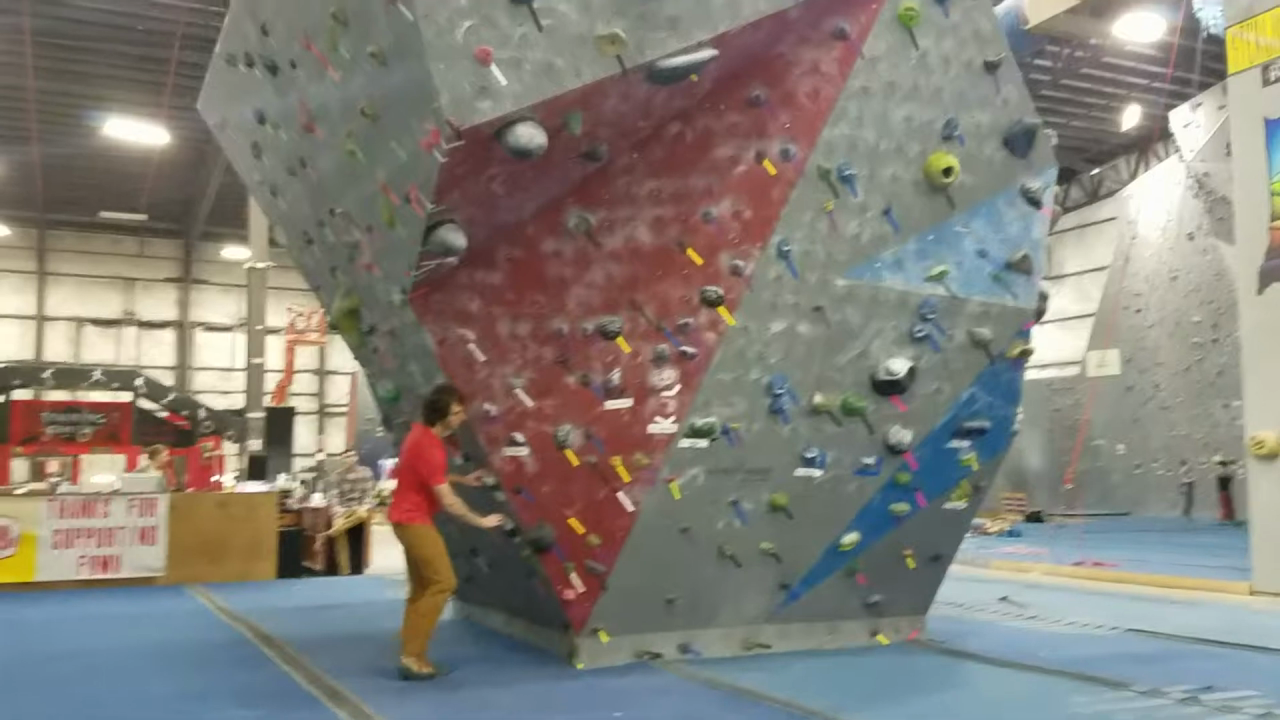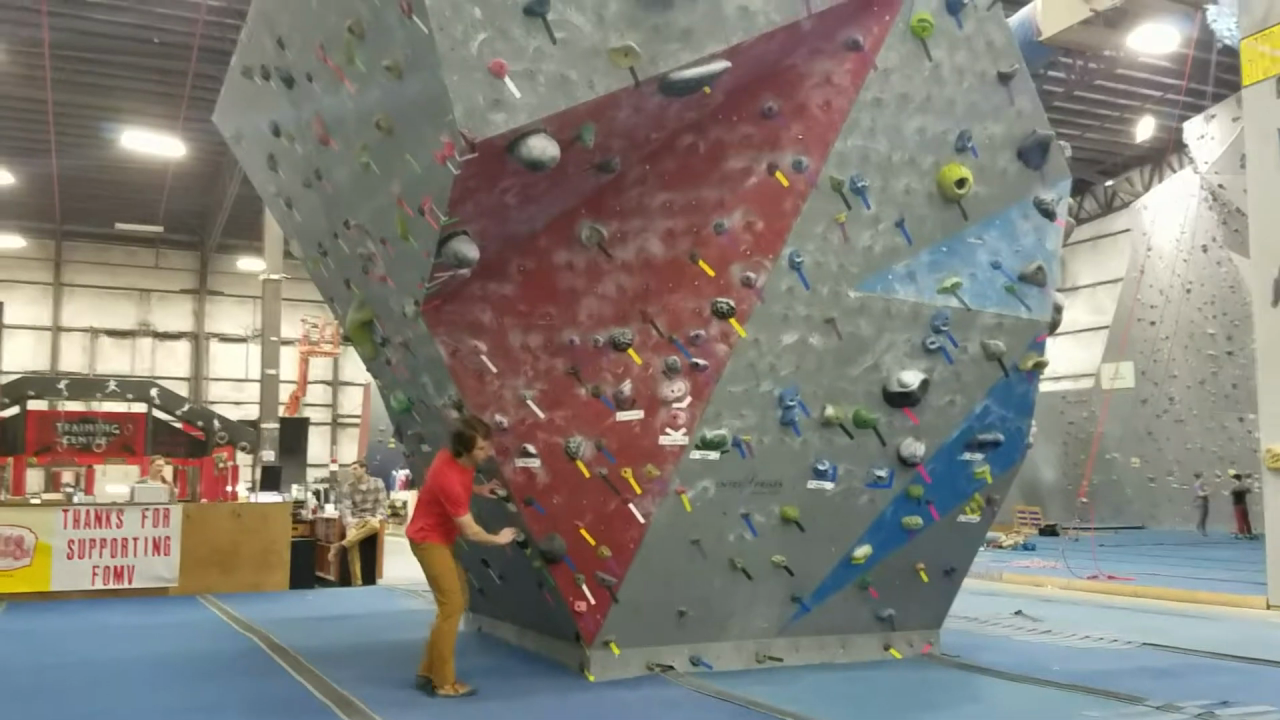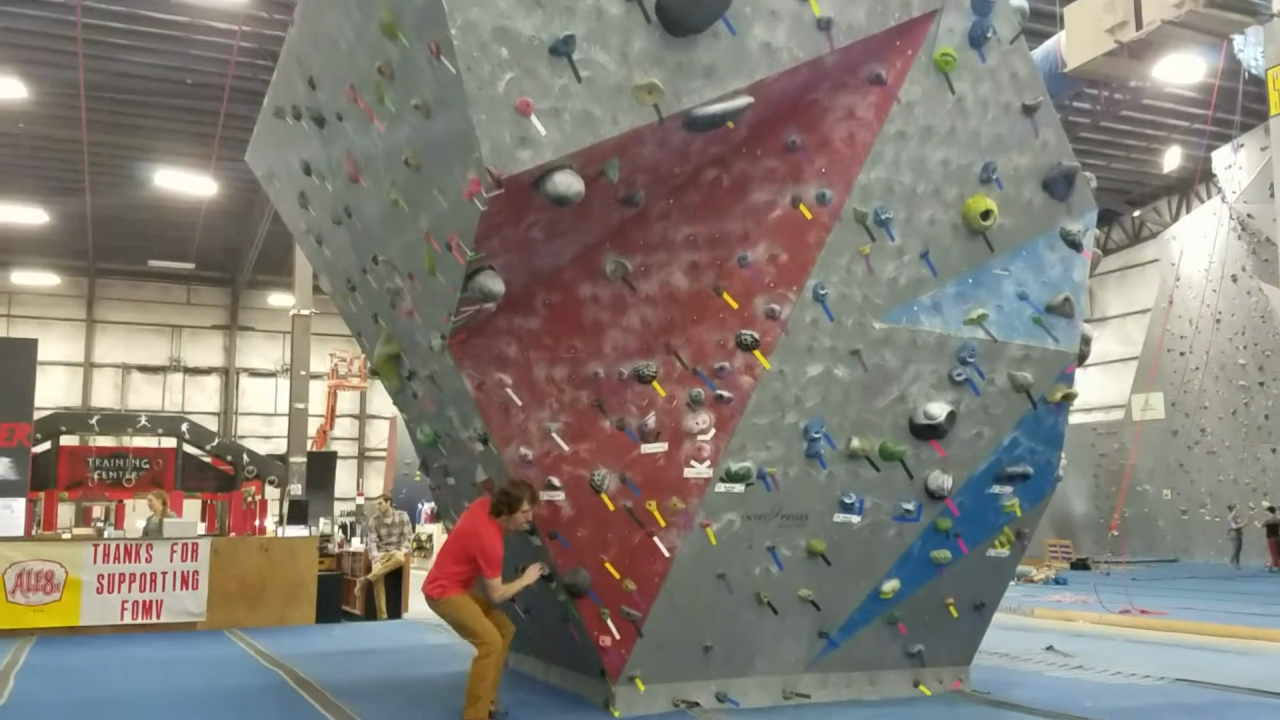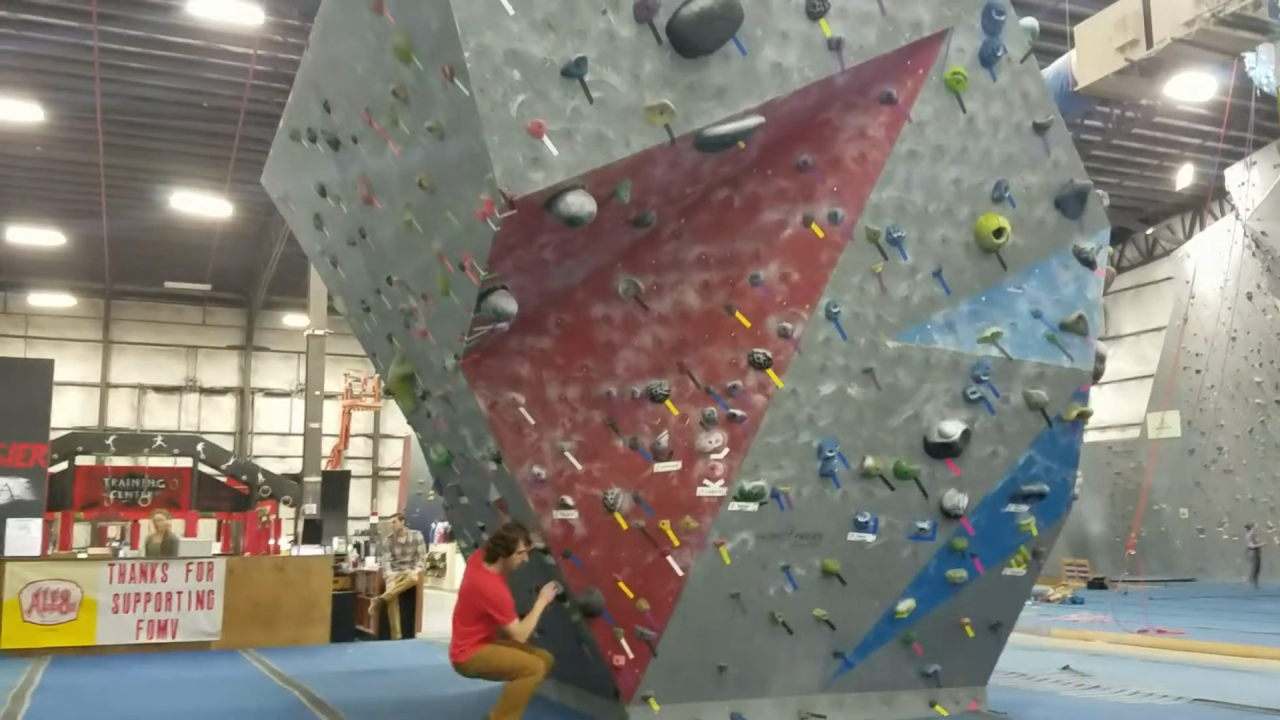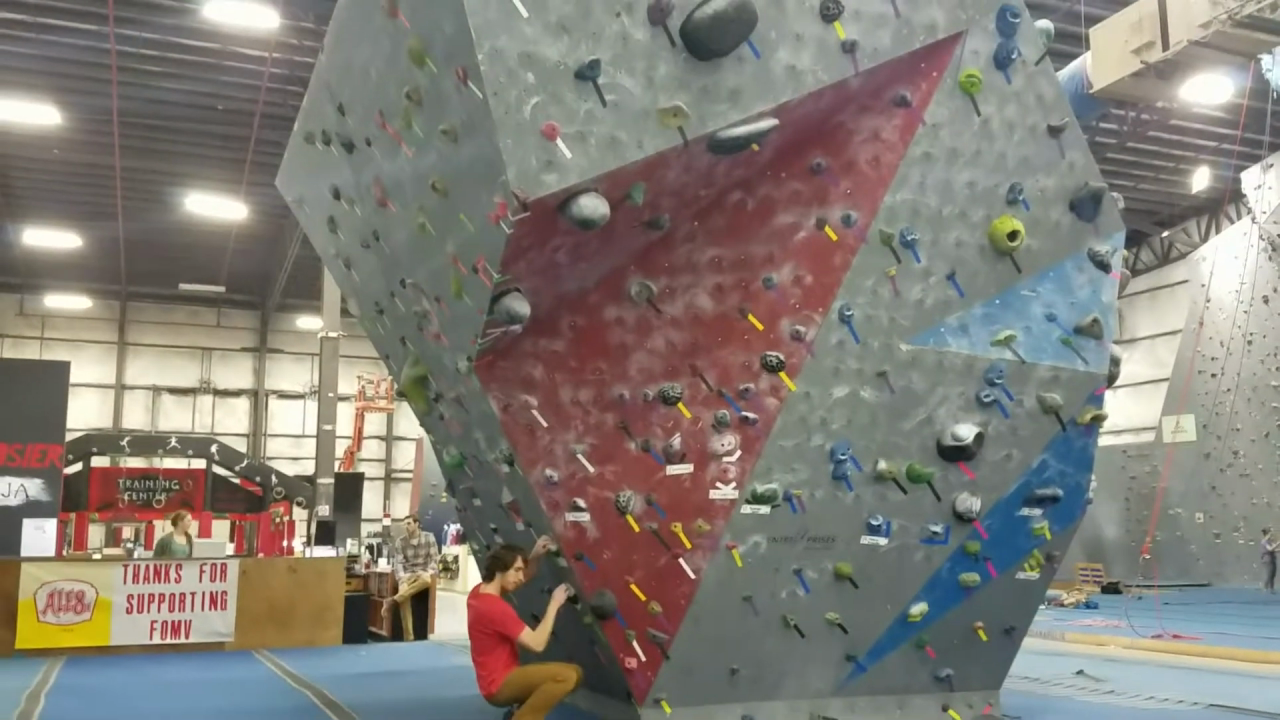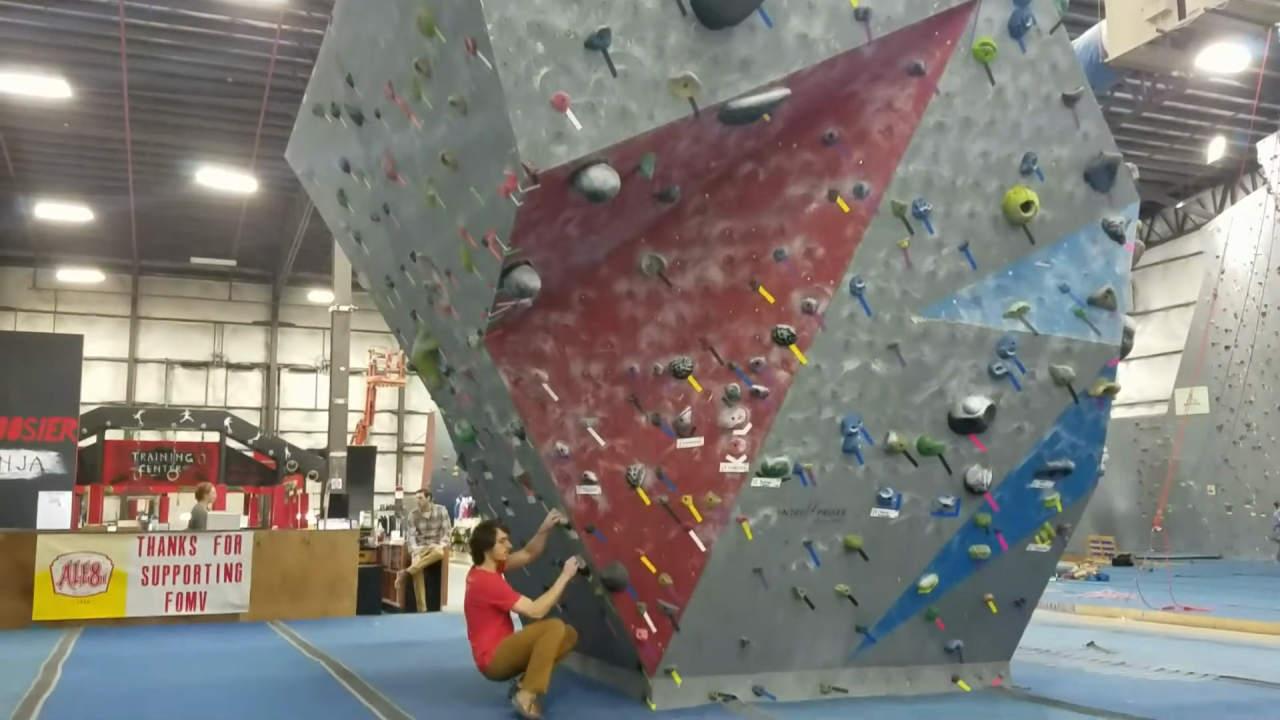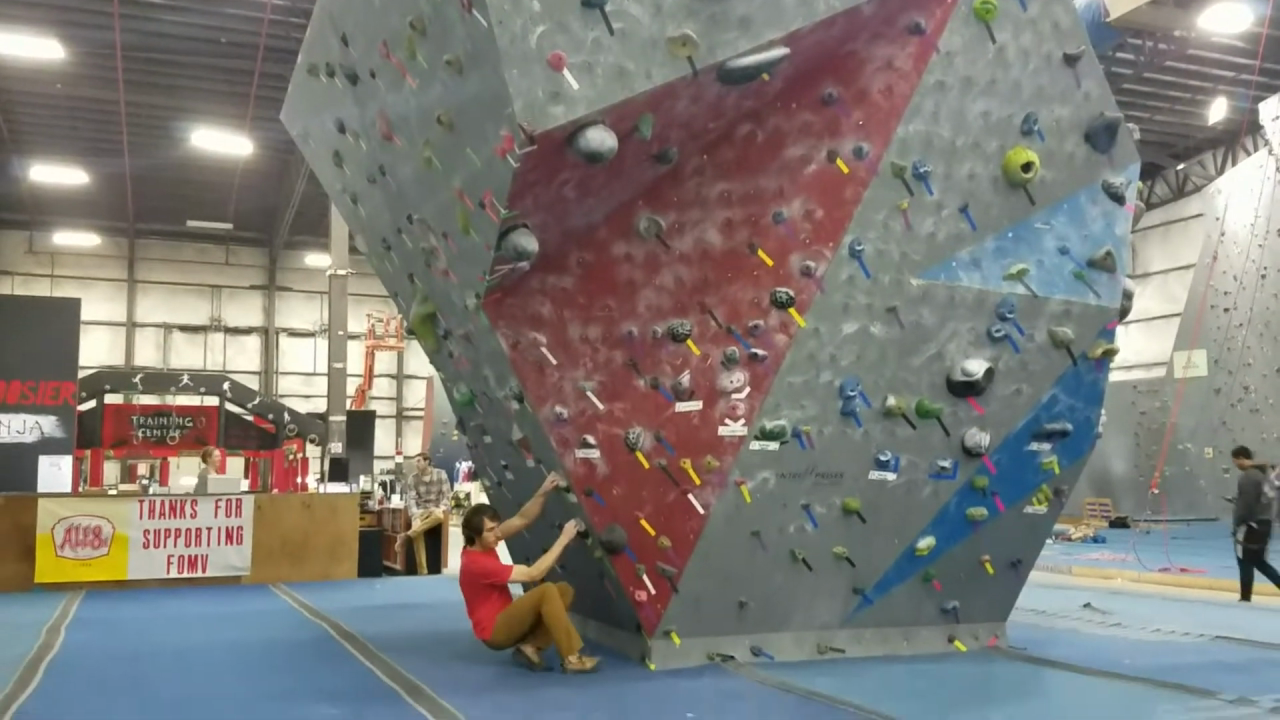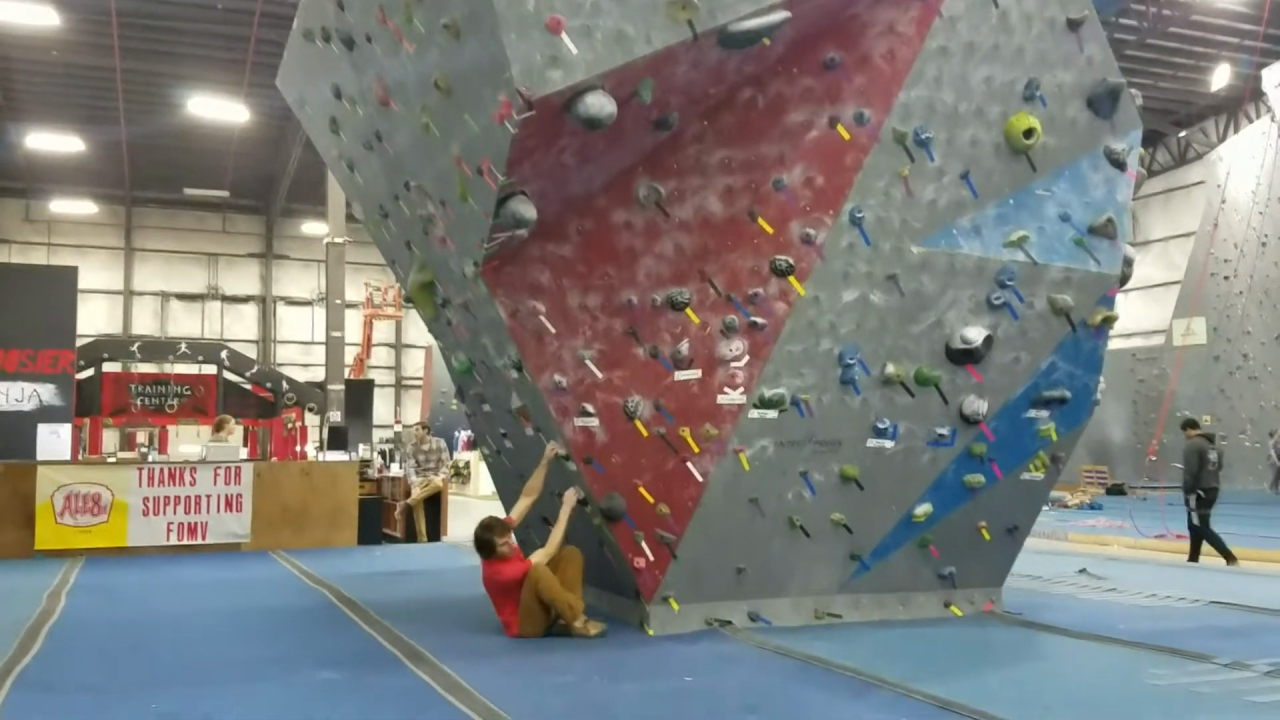
dt=0.5s
person 1, frame 1
left shoulder: (423, 433)
right shoulder: (428, 447)
right elbow: (449, 502)
left wrist: (462, 479)
right wrist: (482, 521)
left hip: (409, 518)
right hip: (414, 521)
left knee: (421, 588)
right knee: (444, 582)
left ankle: (413, 660)
right ankle: (412, 655)
person 1, frame 2
left shoulder: (456, 459)
right shoulder: (449, 478)
right elbow: (471, 532)
left wrist: (479, 489)
right wrist: (499, 539)
left hip: (439, 536)
right hip: (429, 540)
left knee: (458, 598)
right knee: (451, 604)
left ankle: (428, 671)
right ankle: (444, 683)
person 1, frame 3
left shoulder: (483, 504)
right shoulder: (489, 540)
right elbow: (496, 594)
left wrist: (510, 528)
right wrist: (526, 579)
left hip: (457, 584)
right hip: (444, 591)
left knee: (505, 630)
right knee: (492, 643)
person 1, frame 4
left shoulder: (478, 559)
right shoulder: (493, 588)
right elbow: (519, 635)
left wrist: (520, 546)
right wrist: (542, 601)
left hip: (478, 642)
right hip: (468, 657)
left knee: (544, 659)
right knee: (534, 667)
person 1, frame 5
left shoulder: (479, 592)
right shoulder: (495, 608)
left elbow: (521, 579)
right elbow: (537, 644)
left wrist: (535, 556)
right wrist: (554, 604)
left hip: (503, 677)
right hip: (499, 685)
left knee: (574, 672)
right knee: (567, 676)
person 1, frame 6
left shoulder: (483, 570)
right shoulder: (488, 582)
left elbow: (528, 554)
right elbow: (536, 611)
left wrist: (545, 529)
right wrist: (564, 576)
left hip: (501, 652)
right hip: (493, 660)
left knee: (569, 634)
right knee: (555, 626)
left ankle: (525, 685)
right ankle: (527, 695)
person 1, frame 7
left shoulder: (482, 545)
right shoulder: (477, 564)
left elbow: (522, 520)
right elbow: (533, 574)
left wrist: (543, 492)
right wrist: (564, 539)
left hip: (505, 619)
right hip: (495, 632)
left knee: (564, 589)
right knee: (547, 590)
left ankle: (530, 647)
right ankle: (572, 658)
person 1, frame 8
left shoulder: (500, 533)
right shoulder: (500, 572)
left elbow: (528, 497)
right elbow: (548, 552)
left wrist: (545, 461)
right wrist: (566, 508)
right hip: (525, 625)
left knee: (571, 552)
right knee: (538, 572)
left ankle: (570, 618)
right ankle: (578, 622)
